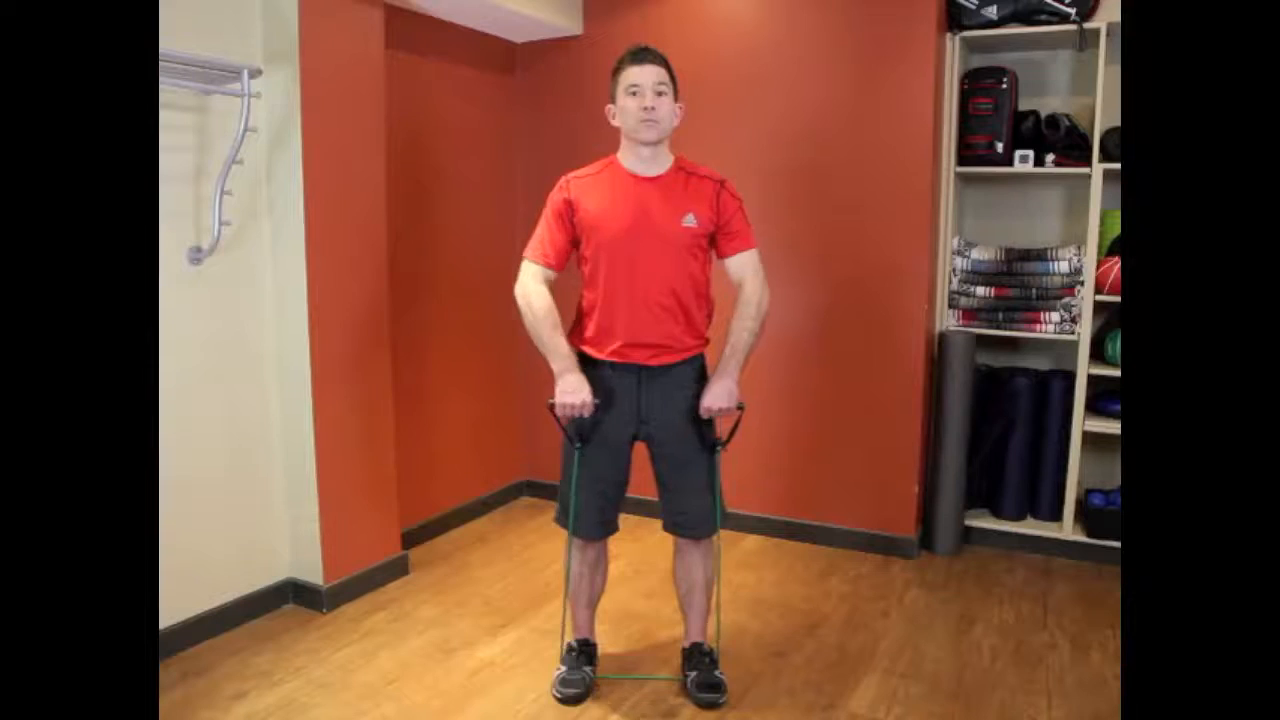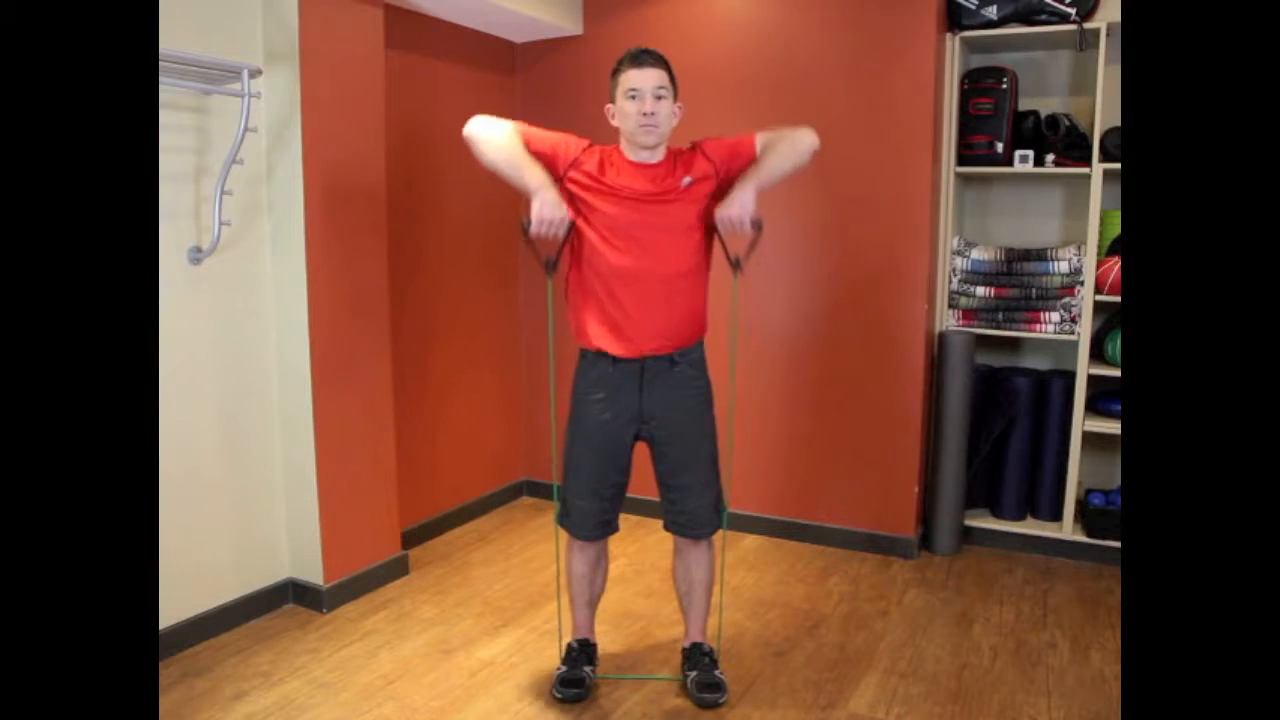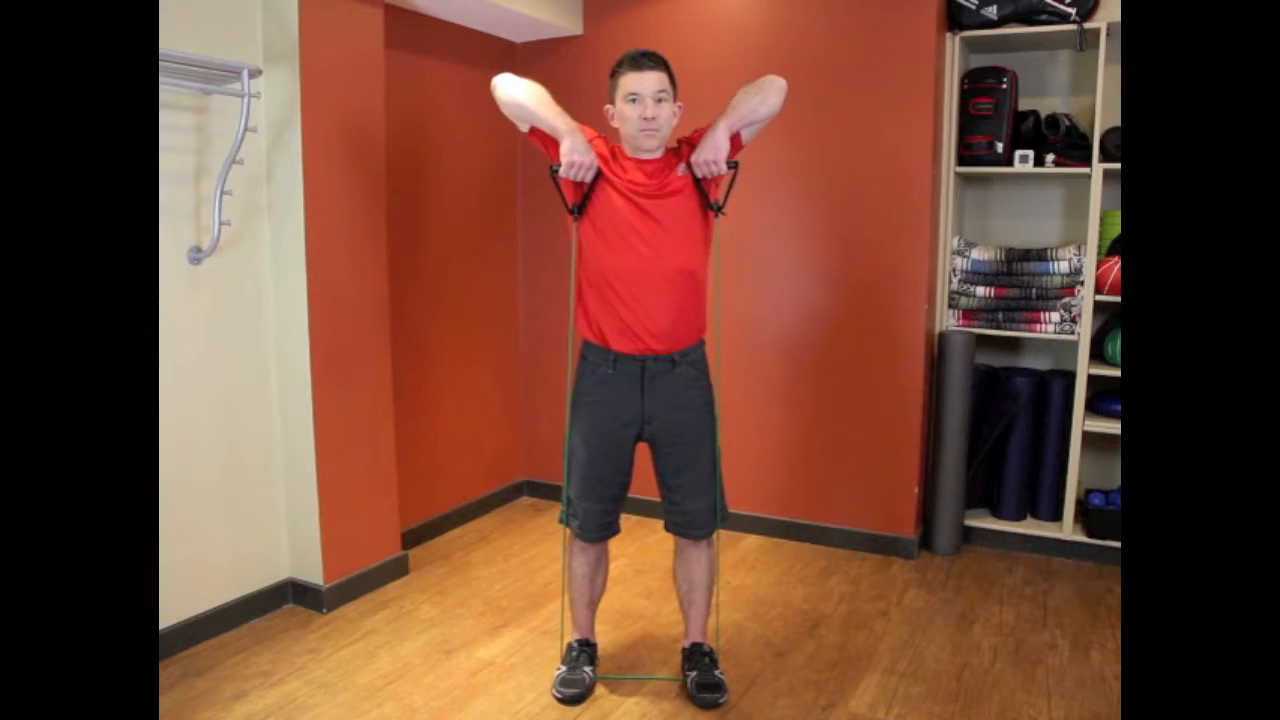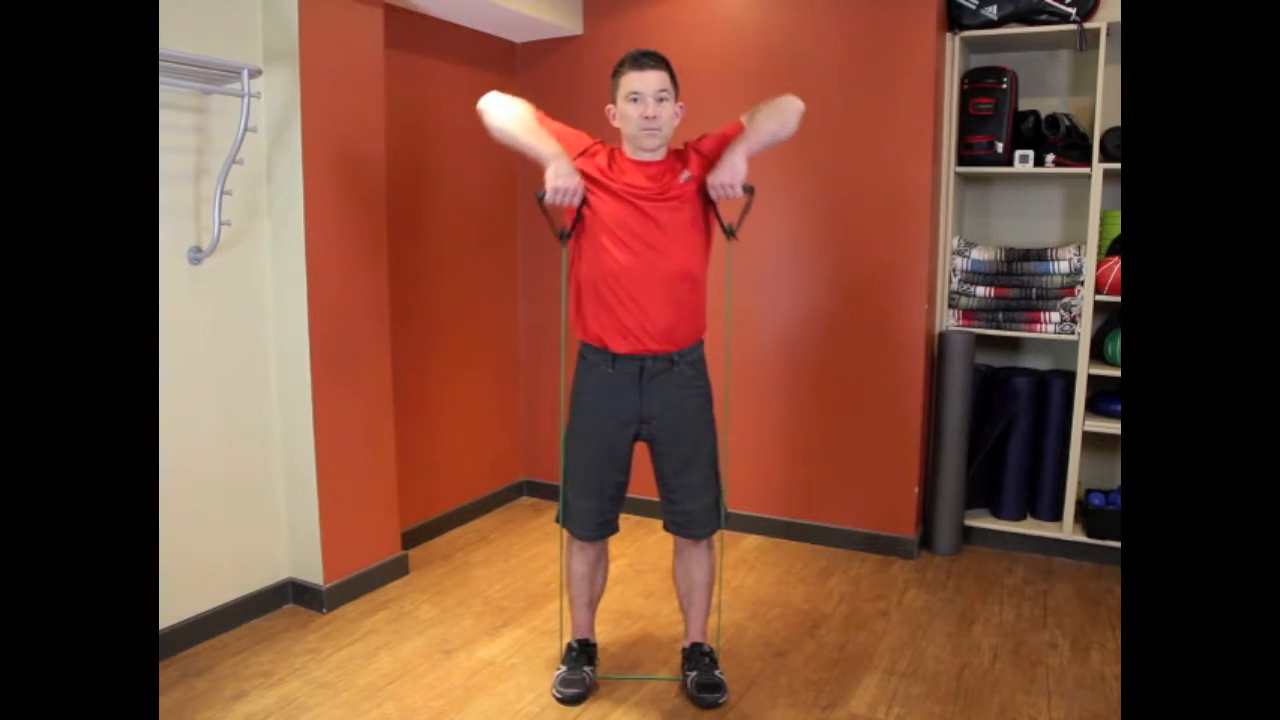
dt=0.5s
person 1, frame 1
left shoulder: (712, 193)
right shoulder: (575, 190)
left elbow: (752, 287)
right elbow: (531, 286)
left wrist: (727, 375)
right wrist: (566, 372)
left hip: (683, 380)
right hip: (599, 379)
left knee: (695, 525)
right knee: (587, 525)
left ankle: (697, 649)
right ankle: (581, 646)
person 1, frame 2
left shoulder: (706, 168)
right shoulder: (578, 167)
left elbow: (803, 141)
right elbow: (482, 130)
left wrist: (749, 189)
right wrist: (538, 185)
left hip: (681, 372)
right hip: (602, 373)
left knee: (695, 521)
right knee: (585, 522)
left ankle: (697, 649)
right ankle: (581, 645)
person 1, frame 3
left shoulder: (696, 162)
right shoulder: (590, 162)
left elbow: (773, 88)
right elbow: (506, 86)
left wrist: (719, 132)
right wrist: (568, 135)
left hip: (682, 372)
right hip: (605, 371)
left knee: (695, 523)
right knee: (588, 522)
left ankle: (697, 648)
right ankle: (582, 645)
person 1, frame 4
left shoulder: (701, 164)
right shoulder: (585, 163)
left elbow: (787, 109)
right elbow: (496, 107)
left wrist: (735, 155)
right wrist: (554, 160)
left hip: (680, 372)
right hip: (601, 371)
left knee: (695, 522)
right knee: (586, 521)
left ankle: (697, 649)
right ankle: (581, 645)
